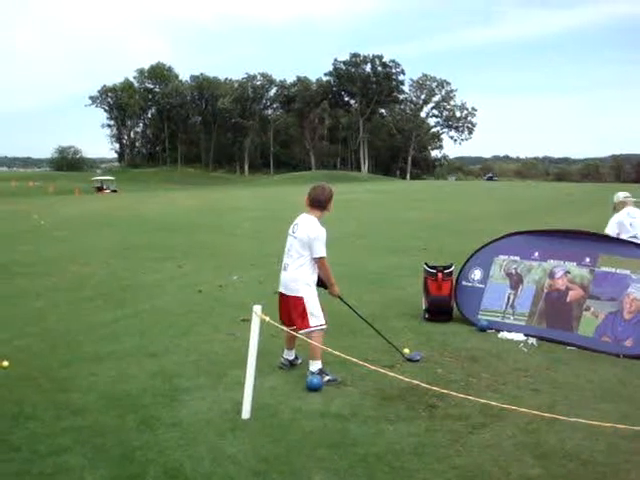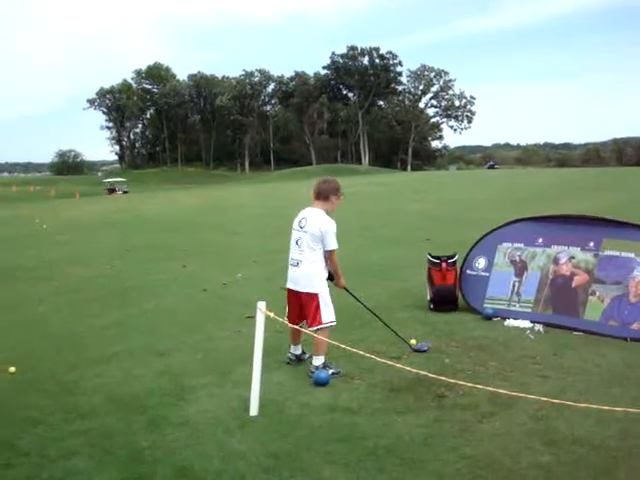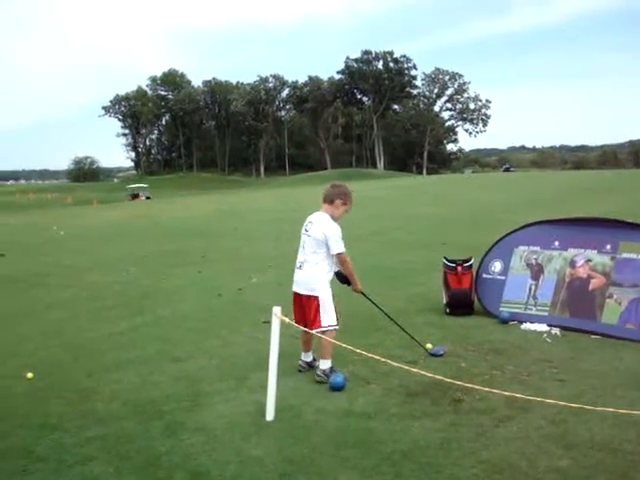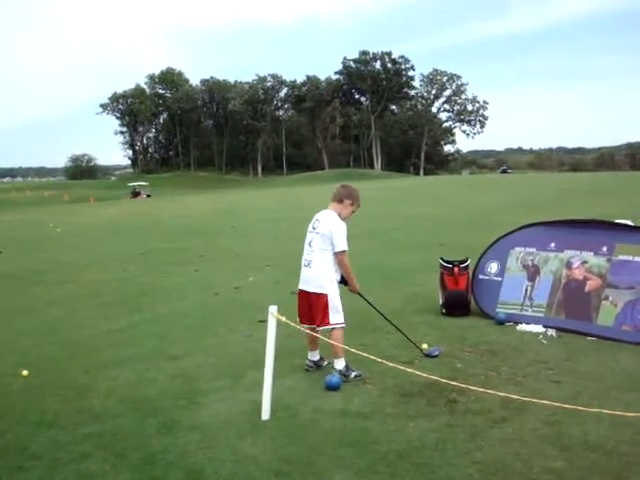
dt=1s
person 1, frame 1
left shoulder: (299, 221)
right shoulder: (317, 230)
right elbow: (321, 263)
left wrist: (323, 280)
right wrist: (332, 285)
left hip: (287, 281)
right hip: (302, 285)
left knee: (293, 323)
right knee: (316, 327)
left ankle: (288, 357)
right ankle: (315, 370)
person 1, frame 2
left shoulder: (301, 215)
right shoulder: (326, 223)
right elbow: (330, 256)
left wrist: (331, 273)
right wrist: (339, 278)
left hip: (294, 277)
right hip: (313, 281)
left knee: (296, 320)
right knee: (322, 324)
left ankle: (295, 352)
right ankle: (318, 364)
person 1, frame 3
left shoulder: (311, 220)
right shoulder: (331, 227)
right elbow: (343, 259)
left wrist: (335, 271)
right wrist: (355, 282)
left hip: (301, 281)
right hip: (316, 284)
left knee: (307, 325)
right knee: (328, 326)
left ankle: (306, 360)
right ankle: (324, 369)
person 1, frame 4
left shoulder: (317, 218)
right shoulder: (337, 224)
right elbow: (341, 259)
left wrist: (345, 279)
right wrist: (353, 283)
left hip: (307, 280)
right hip: (324, 283)
left knee: (312, 323)
right knee: (336, 324)
left ankle: (313, 359)
right ankle: (340, 367)
